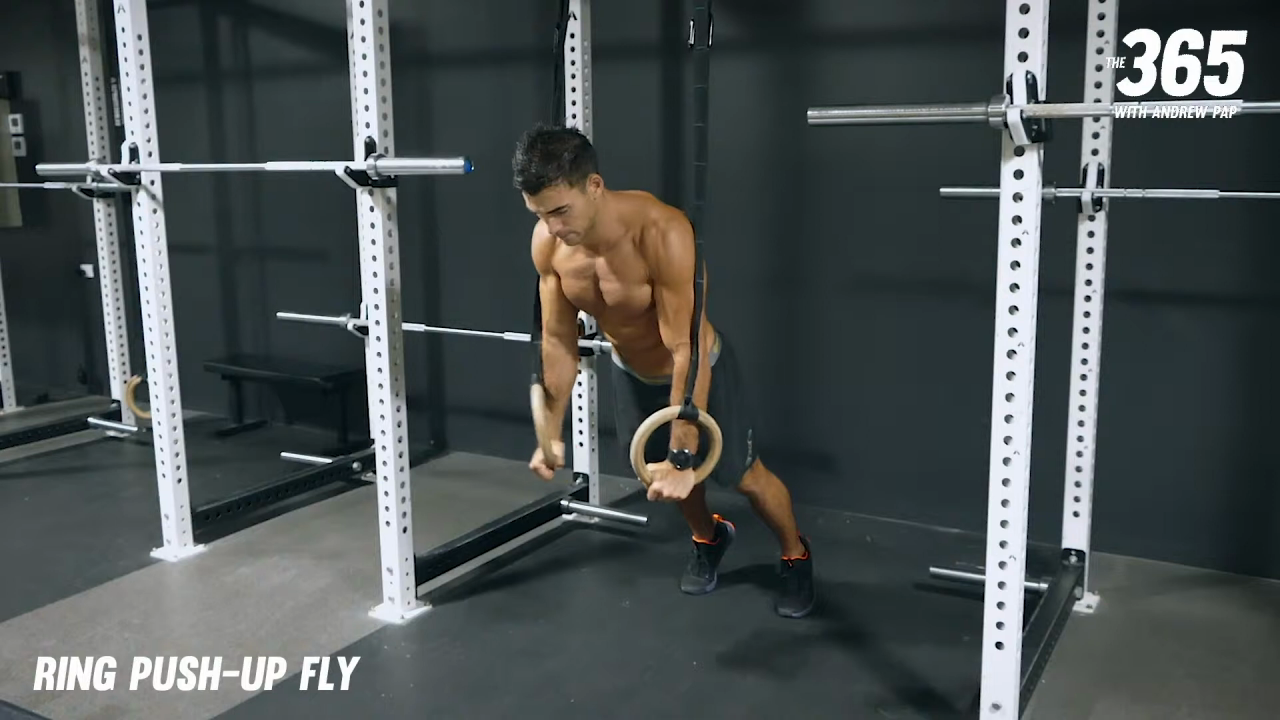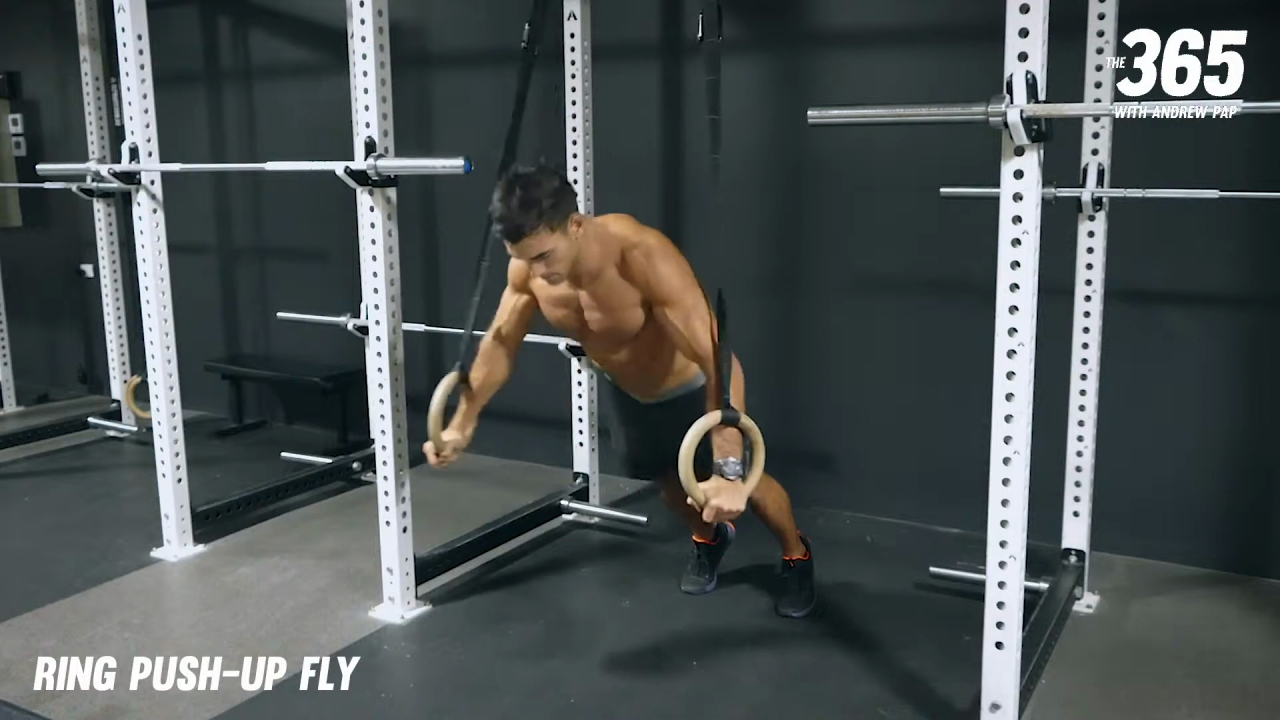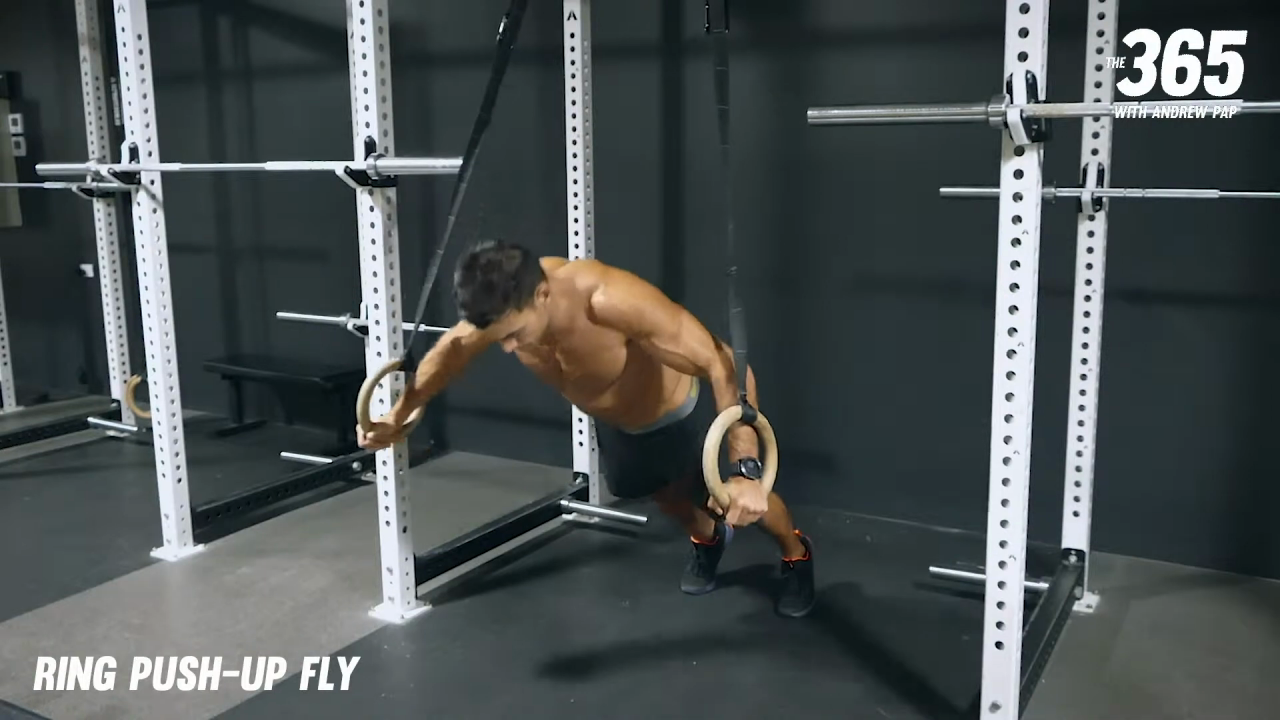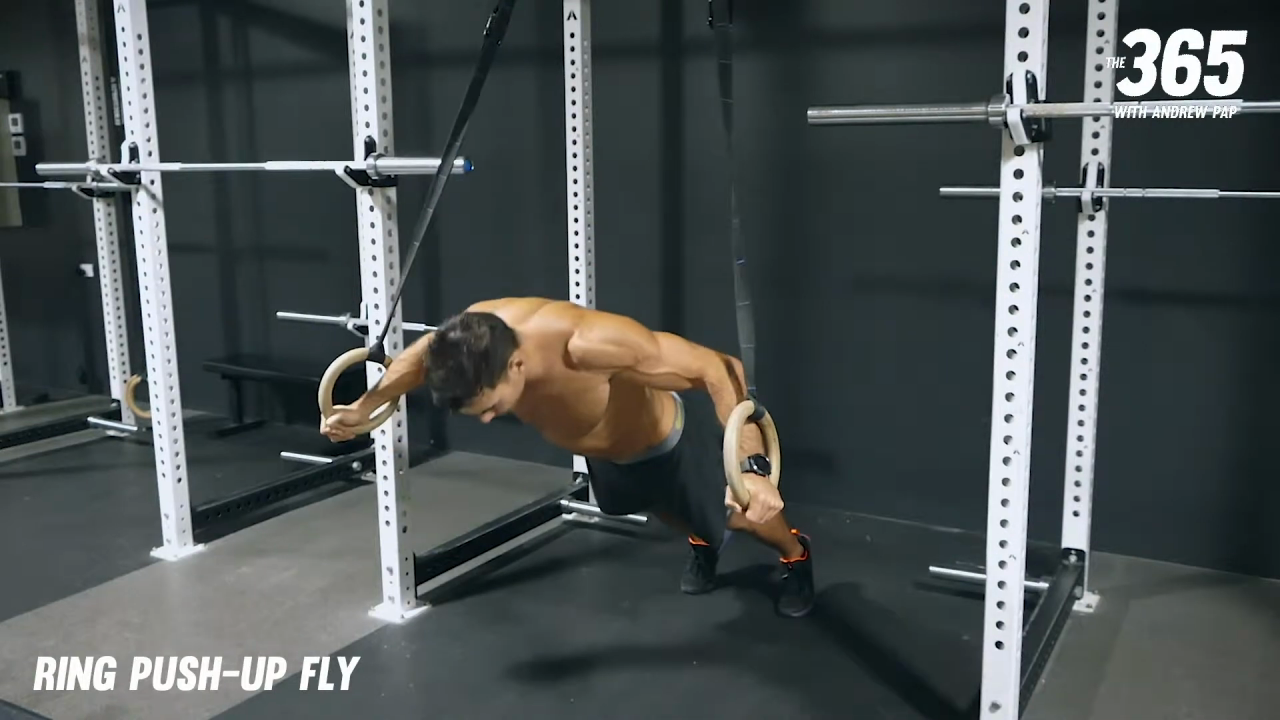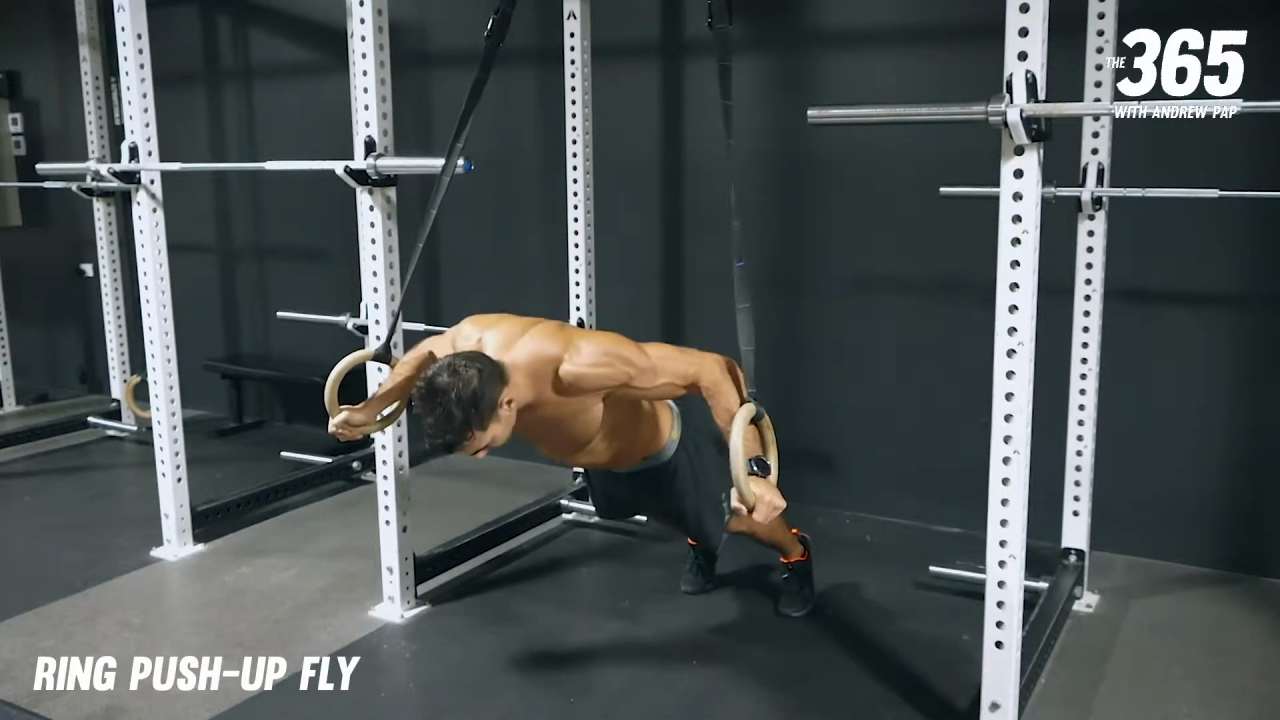
dt=0.4s
person 1, frame 1
left shoulder: (660, 232)
right shoulder: (547, 243)
left elbow: (684, 351)
right elbow: (559, 340)
left wrist: (682, 457)
right wrist: (553, 433)
left hip: (698, 370)
right hip: (631, 373)
left knee: (744, 475)
right knee: (661, 471)
left ankle: (796, 556)
right ankle: (709, 537)
person 1, frame 2
left shoulder: (644, 258)
right shoulder: (528, 266)
left elbow: (717, 361)
right elbow: (500, 342)
left wrist: (729, 470)
right wrist: (463, 422)
left hip: (688, 388)
right hip: (626, 390)
left knee: (742, 482)
right knee: (666, 478)
left ankle: (797, 556)
right ankle: (709, 539)
person 1, frame 3
left shoulder: (612, 300)
right shoulder: (507, 304)
left elbow: (724, 366)
right elbow: (451, 349)
left wrist: (745, 469)
right wrist: (398, 417)
left hip: (679, 415)
right hip: (614, 423)
left knee: (740, 501)
right knee: (662, 493)
left ankle: (796, 554)
right ankle: (706, 538)
person 1, frame 4
left shoulder: (585, 343)
right shoulder: (478, 333)
left elbow: (722, 370)
right elbow: (422, 355)
left wrist: (753, 468)
right wrist: (363, 408)
left hip: (666, 442)
right hip: (604, 452)
left knee: (737, 512)
right knee: (658, 509)
left ankle: (796, 554)
right ankle: (702, 542)
person 1, frame 5
left shoulder: (575, 366)
right shoulder: (468, 343)
left elbow: (715, 370)
right elbow: (425, 356)
left wrist: (754, 470)
right wrist: (369, 410)
left hip: (662, 449)
left knee: (731, 516)
right knee: (678, 517)
left ankle: (796, 554)
right ankle: (701, 542)
